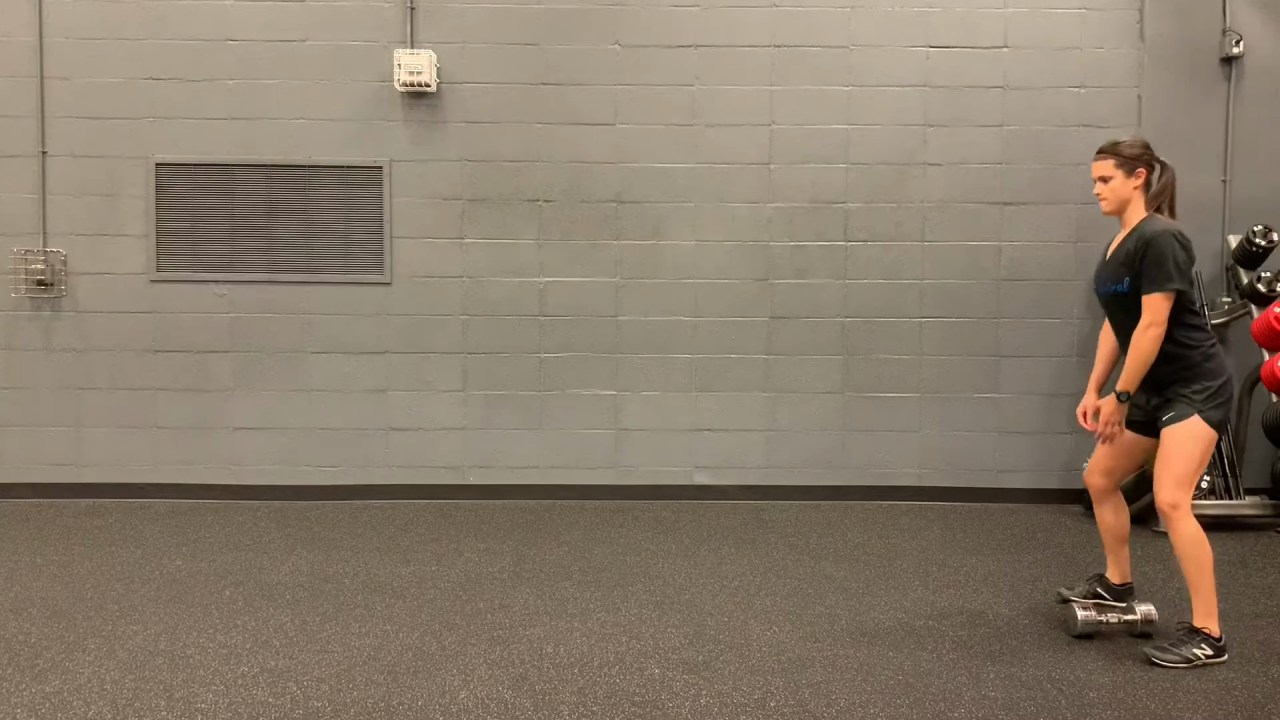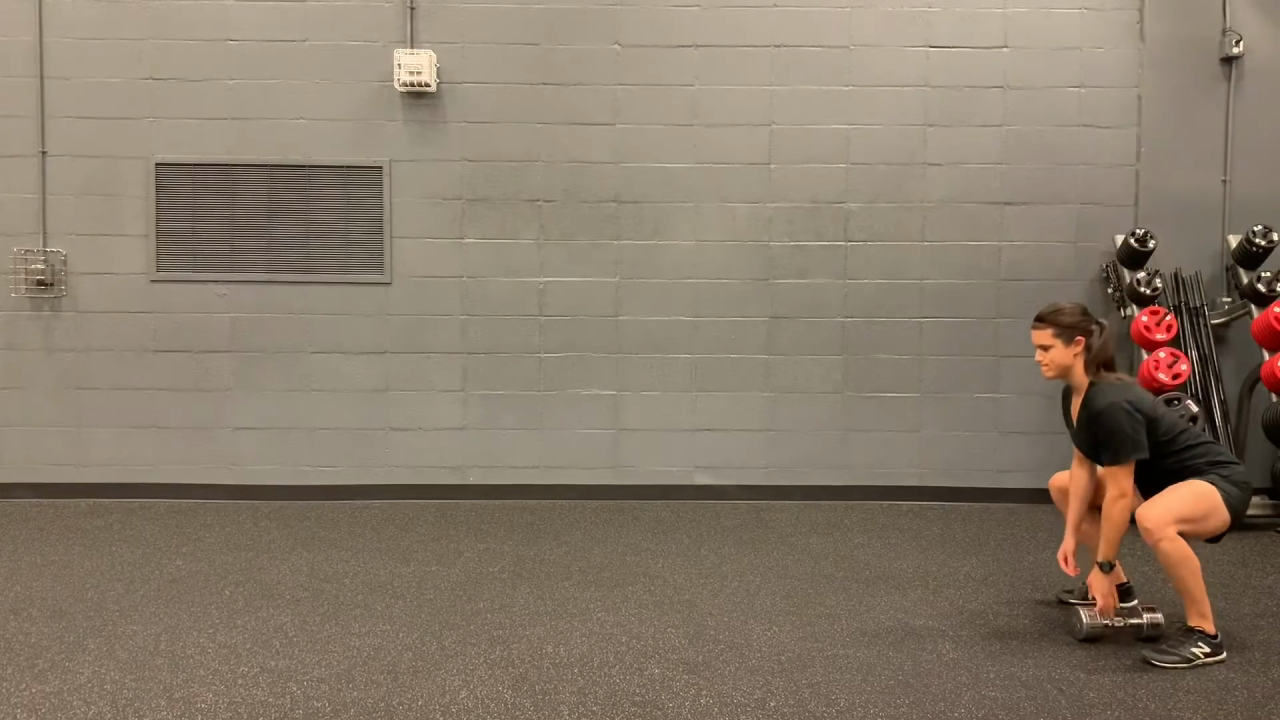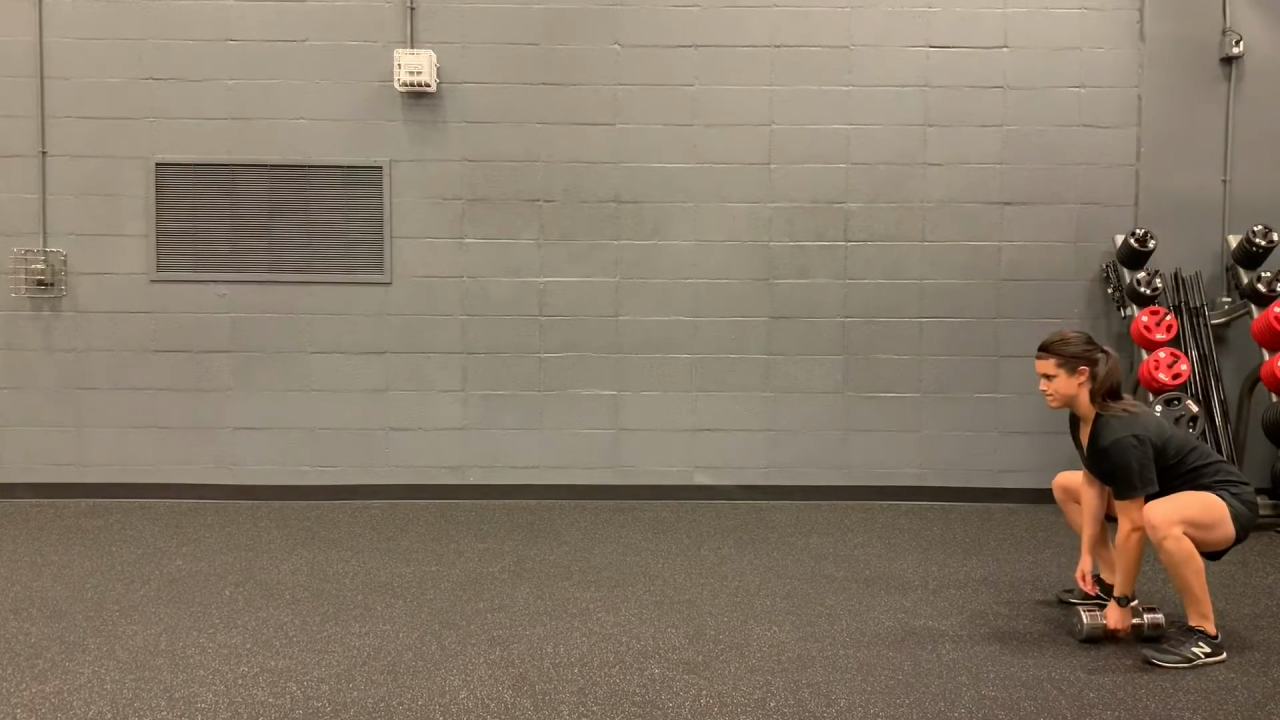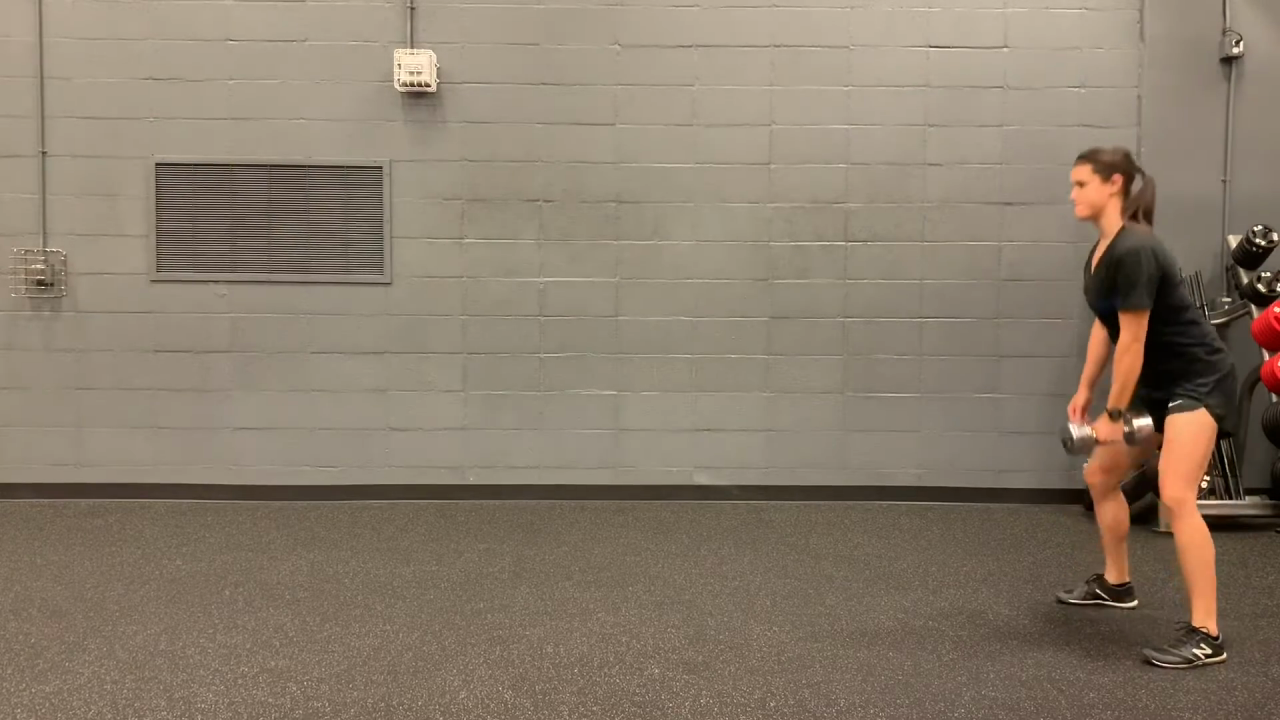
dt=1s
person 1, frame 1
left shoulder: (1160, 238)
right shoulder: (1118, 244)
left elbow: (1153, 327)
right elbow: (1115, 324)
left wrist: (1120, 397)
right wrist: (1094, 390)
left hip: (1195, 387)
right hip: (1150, 388)
left knee: (1171, 500)
right knee: (1100, 479)
left ankle: (1208, 634)
right ankle: (1116, 585)
person 1, frame 2
left shoulder: (1112, 404)
right shoulder: (1073, 395)
left elbow: (1120, 495)
right elbow: (1083, 466)
left wrist: (1103, 568)
right wrist: (1070, 535)
left hip: (1218, 482)
right hip: (1160, 479)
left knee: (1152, 519)
right knee: (1061, 486)
left ankle: (1204, 634)
right ankle: (1118, 587)
person 1, frame 3
left shoulder: (1121, 436)
right shoulder: (1082, 417)
left elbow: (1132, 527)
right elbow: (1093, 484)
left wrist: (1121, 603)
right wrist: (1087, 554)
left hip: (1227, 502)
right hip: (1170, 492)
left knee: (1159, 519)
right knee: (1065, 485)
left ankle: (1204, 633)
right ankle: (1108, 582)
person 1, frame 4
left shoulder: (1134, 250)
right shoulder: (1099, 249)
left elbow: (1132, 341)
right elbow: (1104, 328)
left wrist: (1114, 416)
right wrist: (1084, 390)
left hip: (1199, 380)
right hip: (1154, 383)
left knee: (1175, 497)
right knee: (1098, 475)
left ankle: (1206, 633)
right ankle: (1115, 582)
